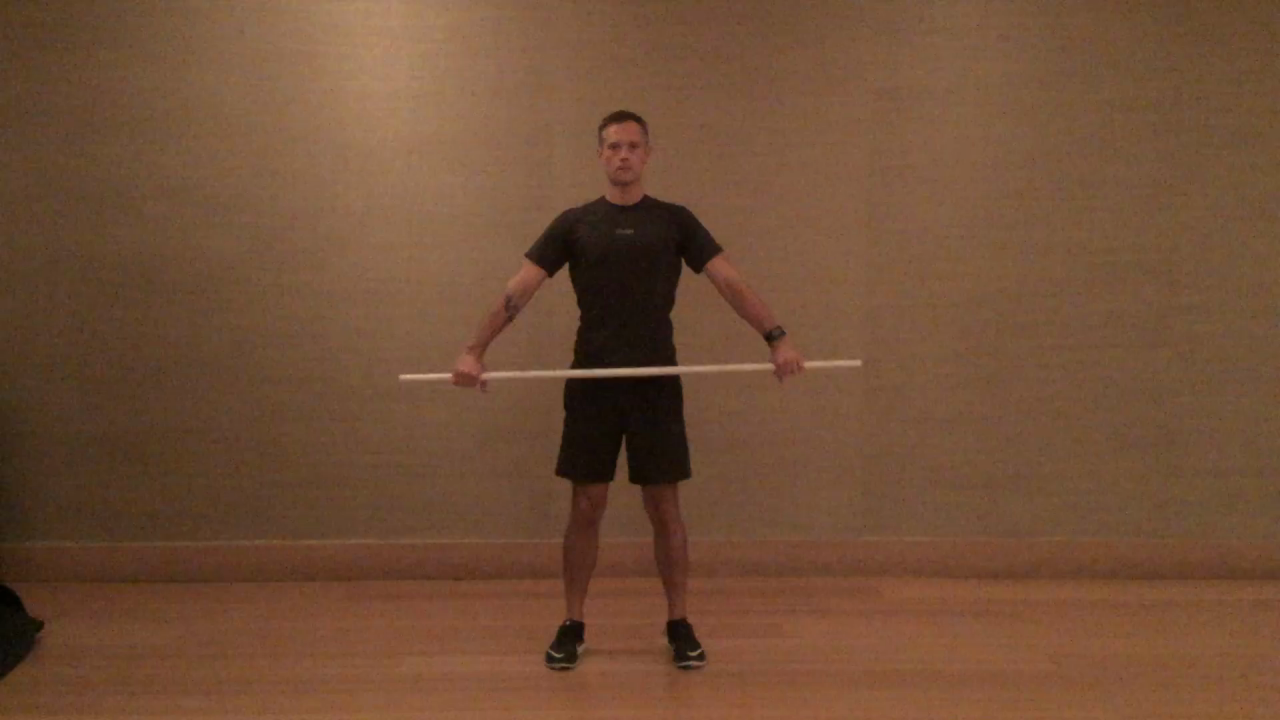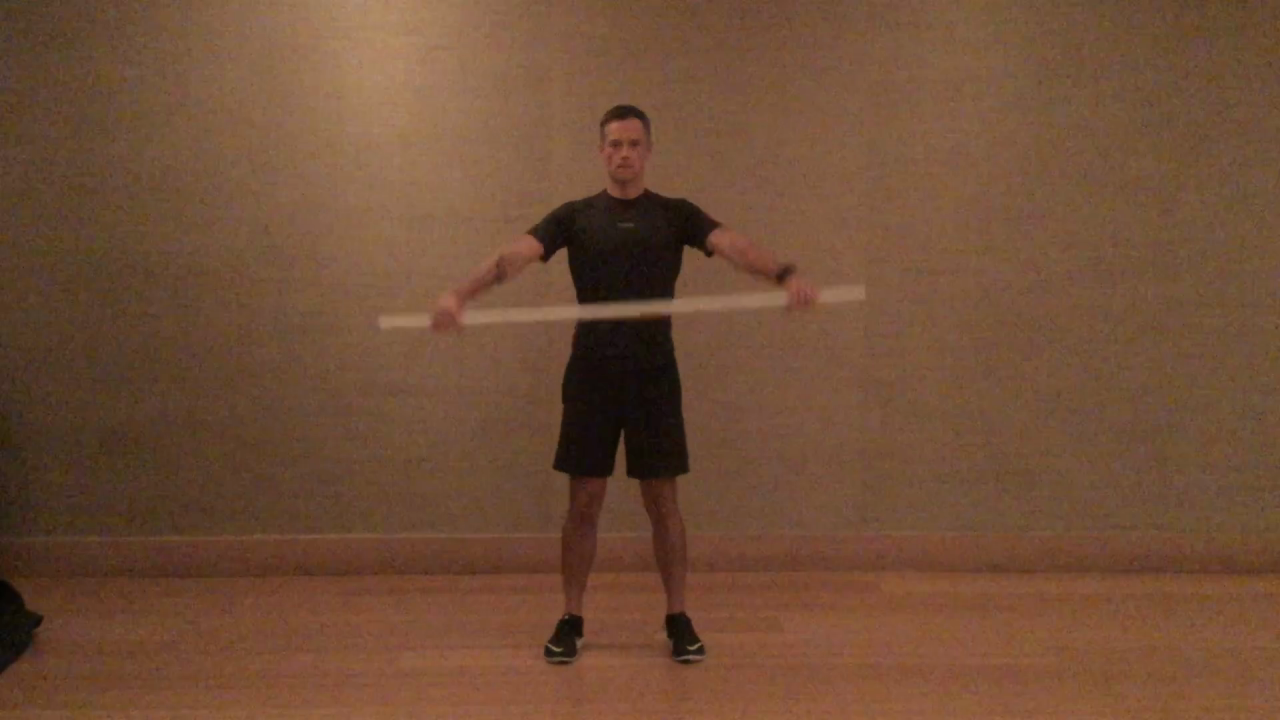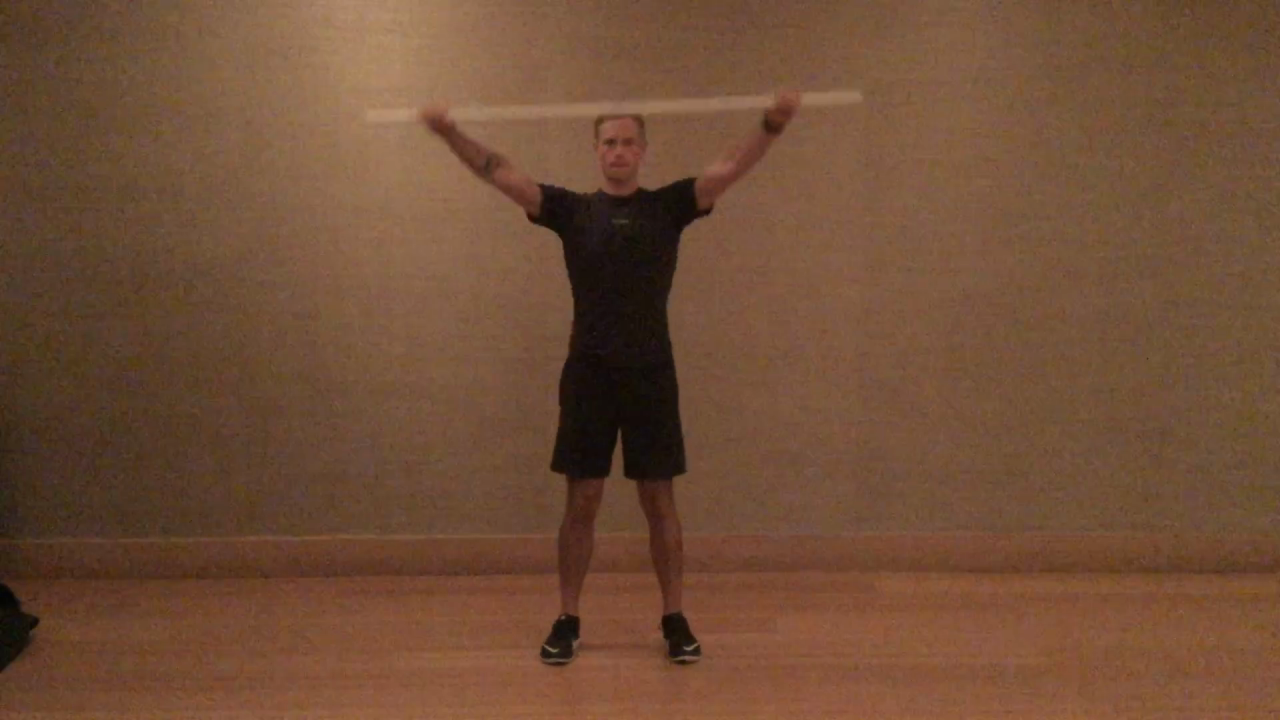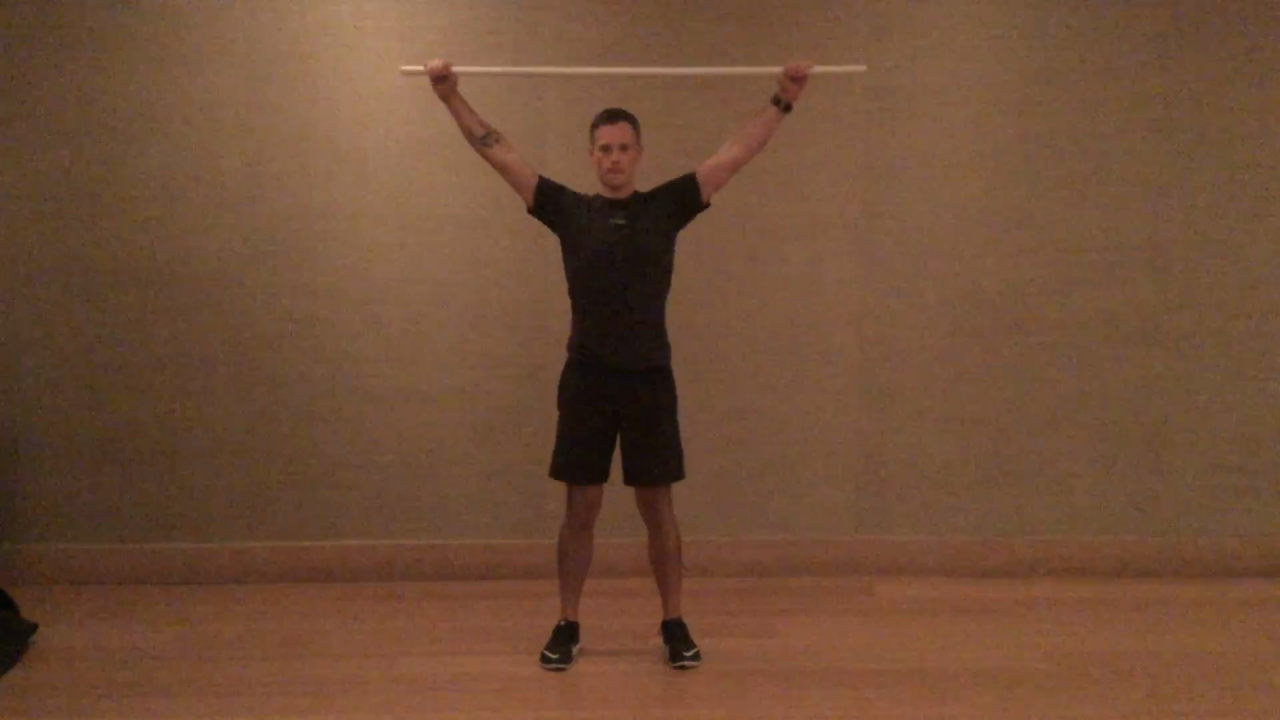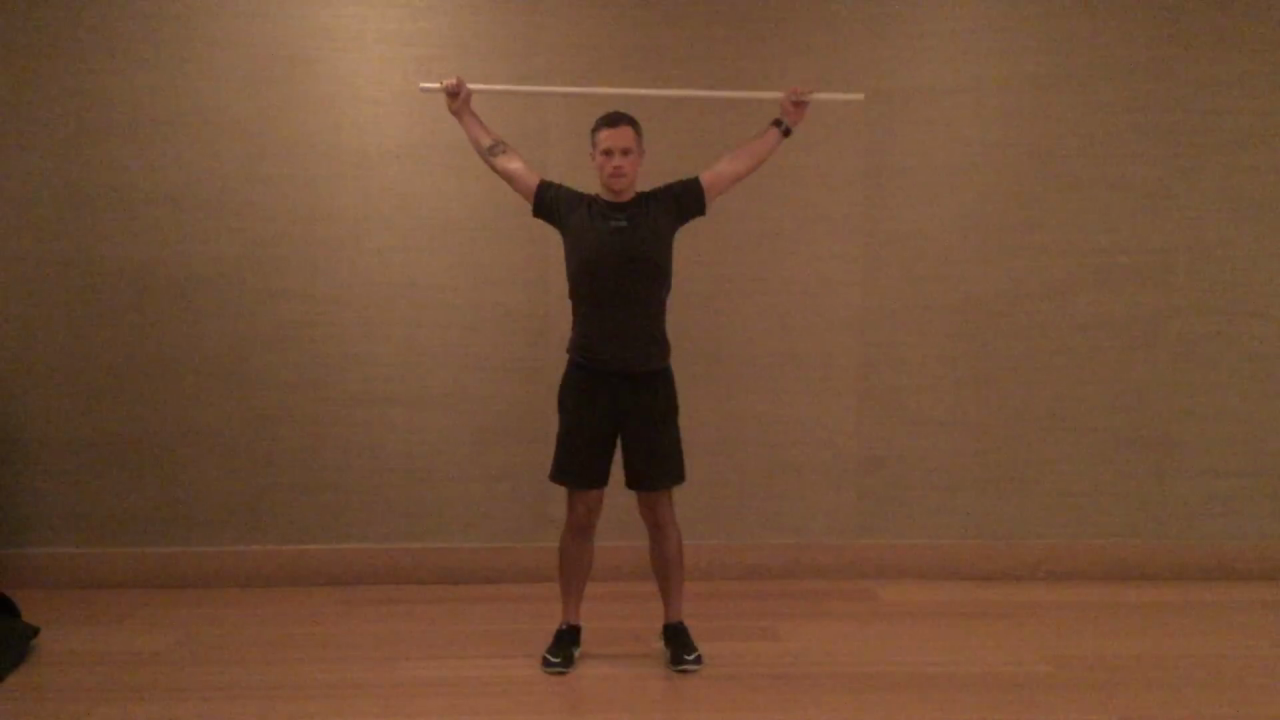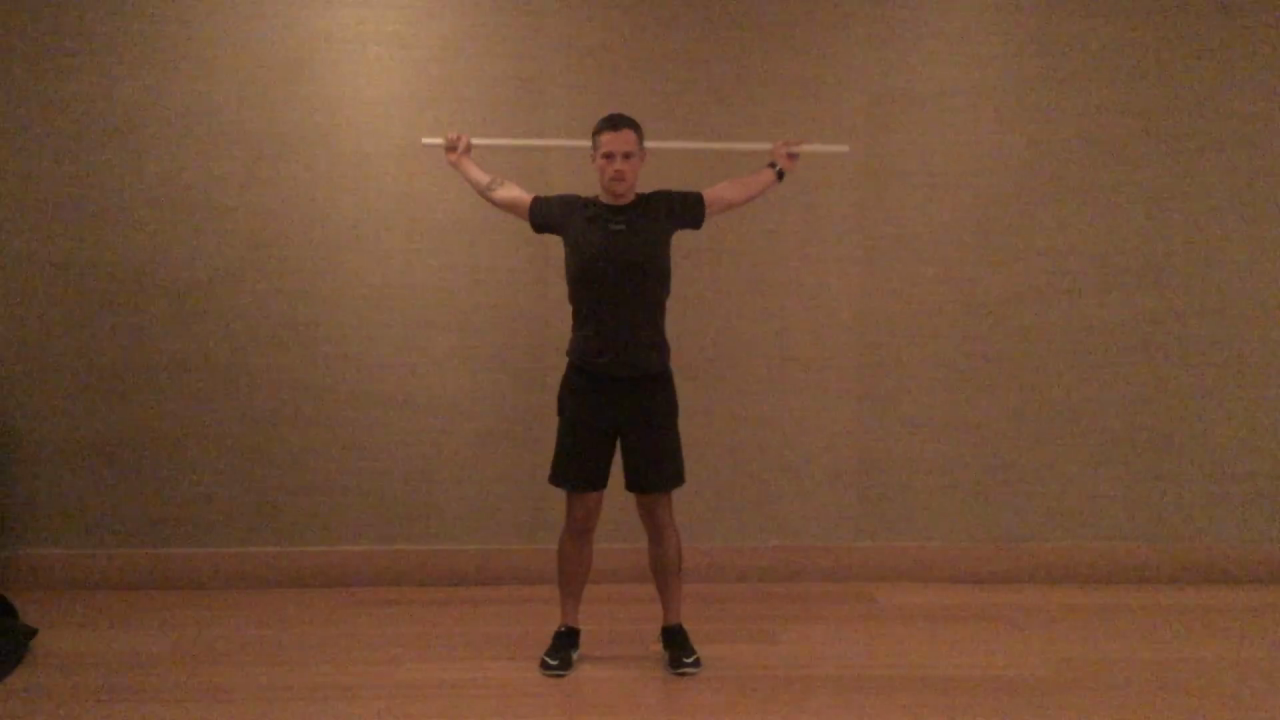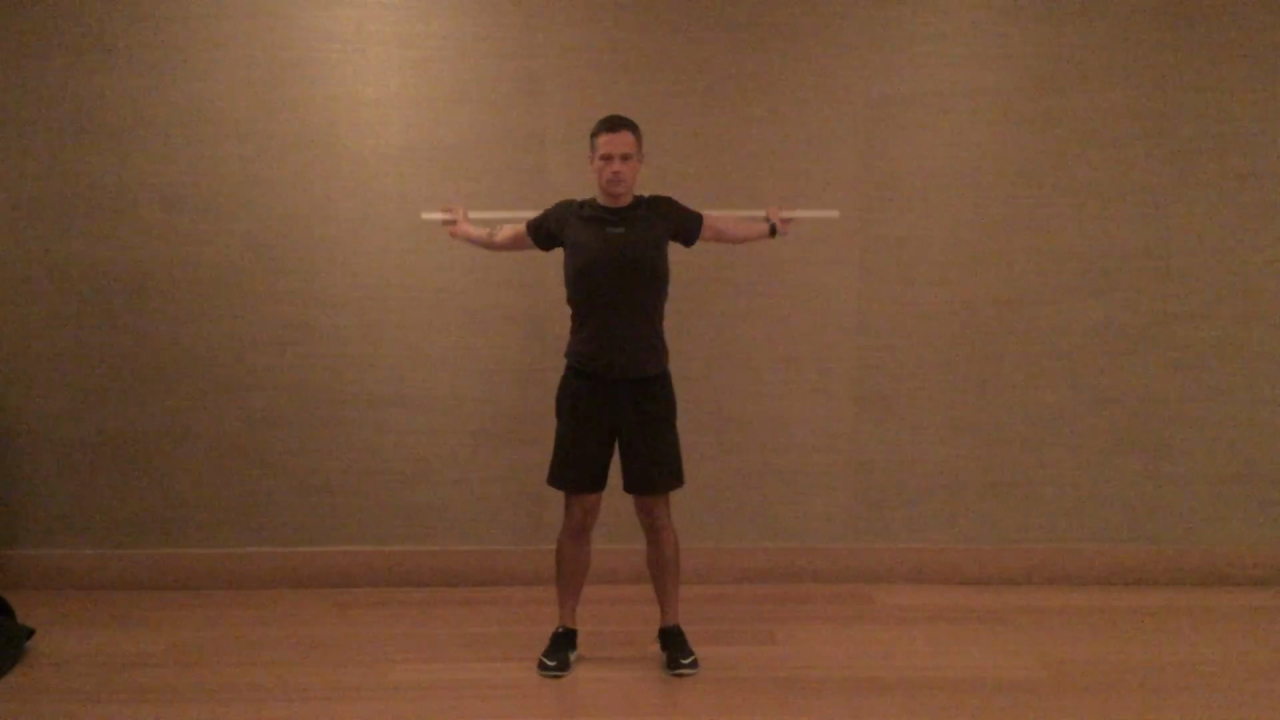
dt=0.3s
person 1, frame 1
left shoulder: (675, 220)
right shoulder: (574, 222)
left elbow: (729, 279)
right elbow: (521, 285)
left wrist: (777, 337)
right wrist: (475, 348)
left hip: (657, 381)
right hip: (591, 381)
left knee: (664, 507)
right knee: (585, 507)
left ankle: (679, 625)
right ankle: (572, 625)
person 1, frame 2
left shoulder: (675, 213)
right shoulder: (575, 215)
left elbow: (733, 245)
right elbow: (517, 253)
left wrist: (785, 274)
right wrist: (461, 293)
left hip: (655, 373)
right hip: (591, 373)
left knee: (663, 501)
right knee: (583, 502)
left ankle: (677, 617)
right ankle: (571, 619)
person 1, frame 3
left shoulder: (670, 205)
right shoulder: (571, 209)
left elbow: (729, 168)
right elbow: (503, 175)
left wrist: (772, 122)
right wrist: (450, 131)
left hip: (651, 373)
right hip: (588, 374)
left knee: (659, 502)
right knee: (581, 503)
left ankle: (674, 619)
right ankle: (568, 621)
person 1, frame 4
left shoulder: (667, 207)
right shoulder: (566, 210)
left elbow: (735, 154)
right elbow: (499, 153)
left wrist: (783, 99)
right wrist: (450, 96)
left hip: (649, 378)
right hip: (586, 379)
left knee: (659, 508)
right knee: (580, 508)
left ankle: (674, 623)
right ankle: (568, 624)
person 1, frame 5
left shoulder: (667, 206)
right shoulder: (569, 209)
left elbow: (733, 167)
right elbow: (504, 160)
left wrist: (783, 124)
right wrist: (463, 113)
left hip: (650, 382)
right hip: (587, 382)
left knee: (659, 512)
right knee: (580, 512)
left ankle: (675, 627)
right ankle: (568, 629)
person 1, frame 6
left shoulder: (665, 210)
right shoulder: (569, 214)
left elbow: (728, 194)
right elbow: (504, 193)
left wrist: (775, 168)
right wrist: (463, 160)
left hip: (650, 384)
right hip: (587, 384)
left knee: (659, 513)
right knee: (579, 514)
left ankle: (673, 630)
right ankle: (567, 631)
person 1, frame 7
left shoulder: (662, 214)
right shoulder: (567, 217)
left elbow: (718, 227)
right elbow: (511, 236)
left wrist: (768, 228)
right wrist: (467, 230)
left hip: (649, 386)
right hip: (585, 386)
left knee: (656, 515)
right knee: (578, 515)
left ankle: (671, 631)
right ankle: (565, 632)
